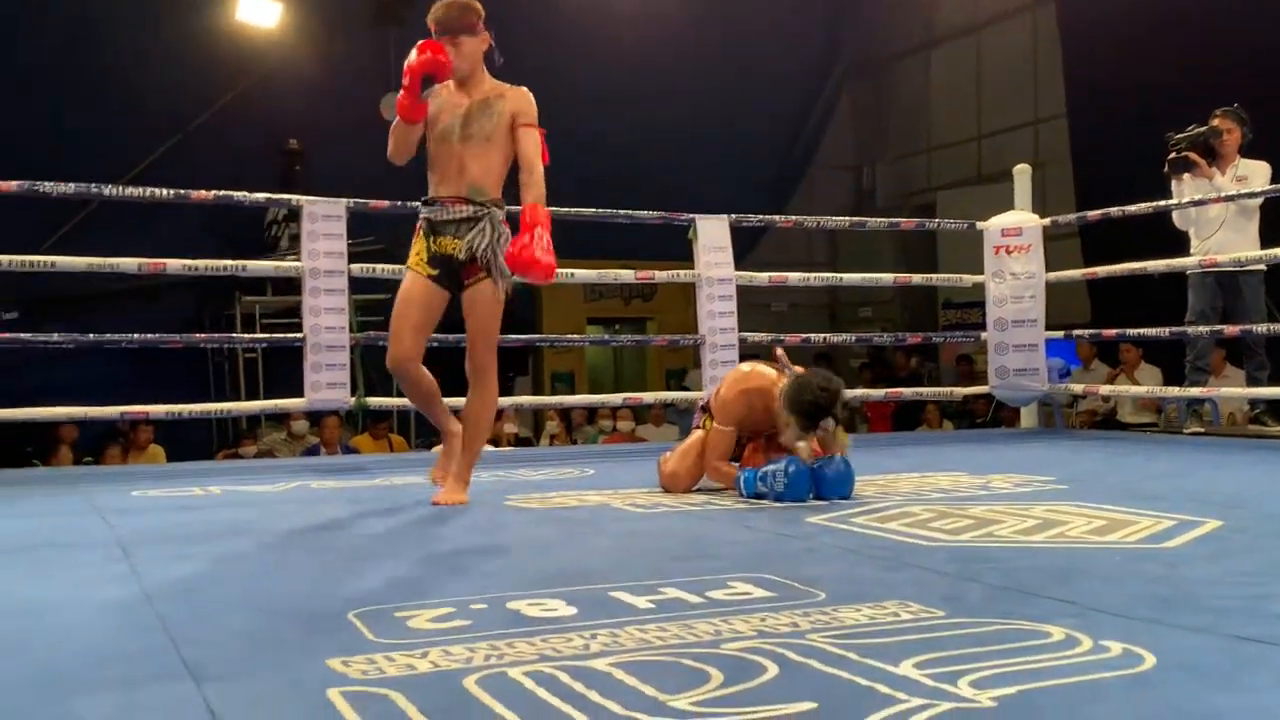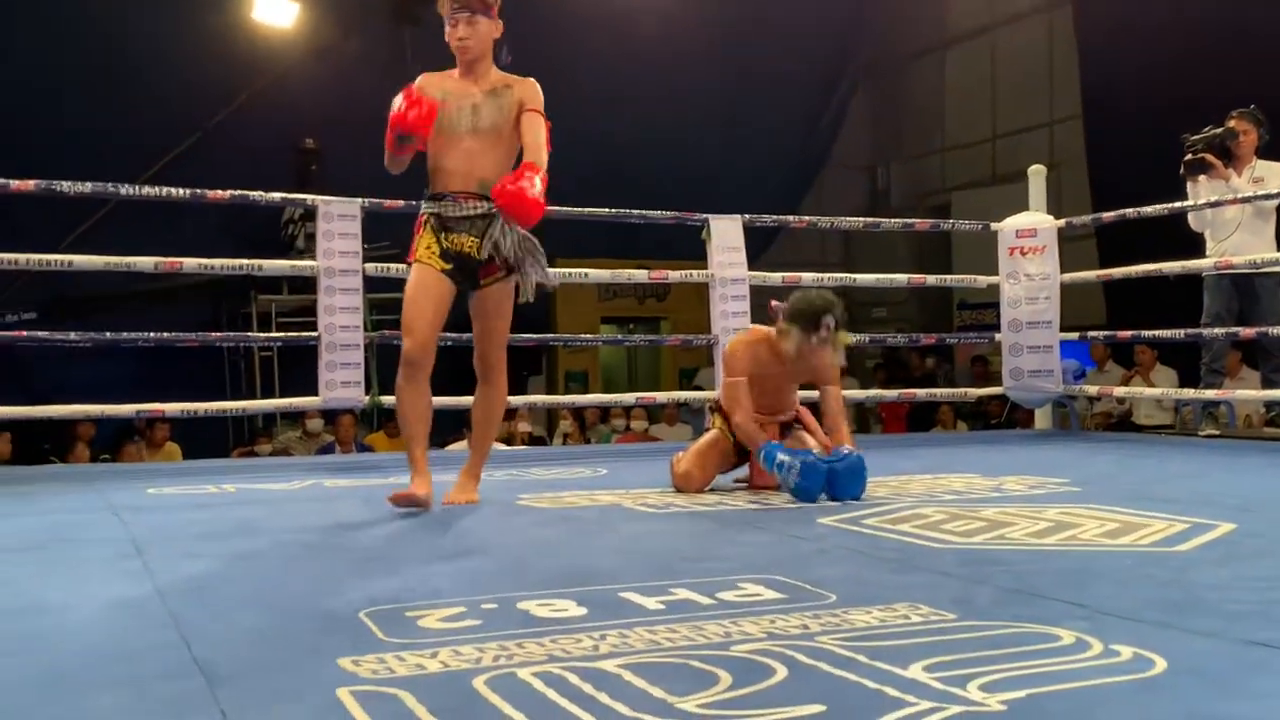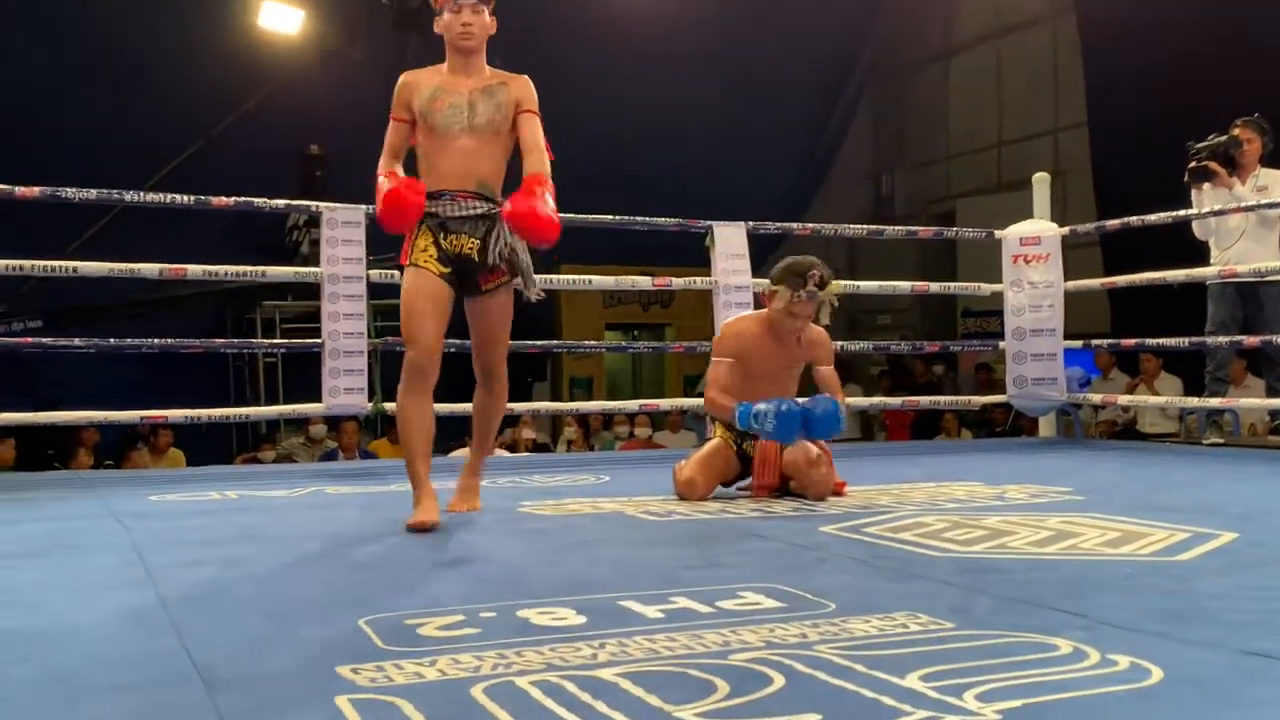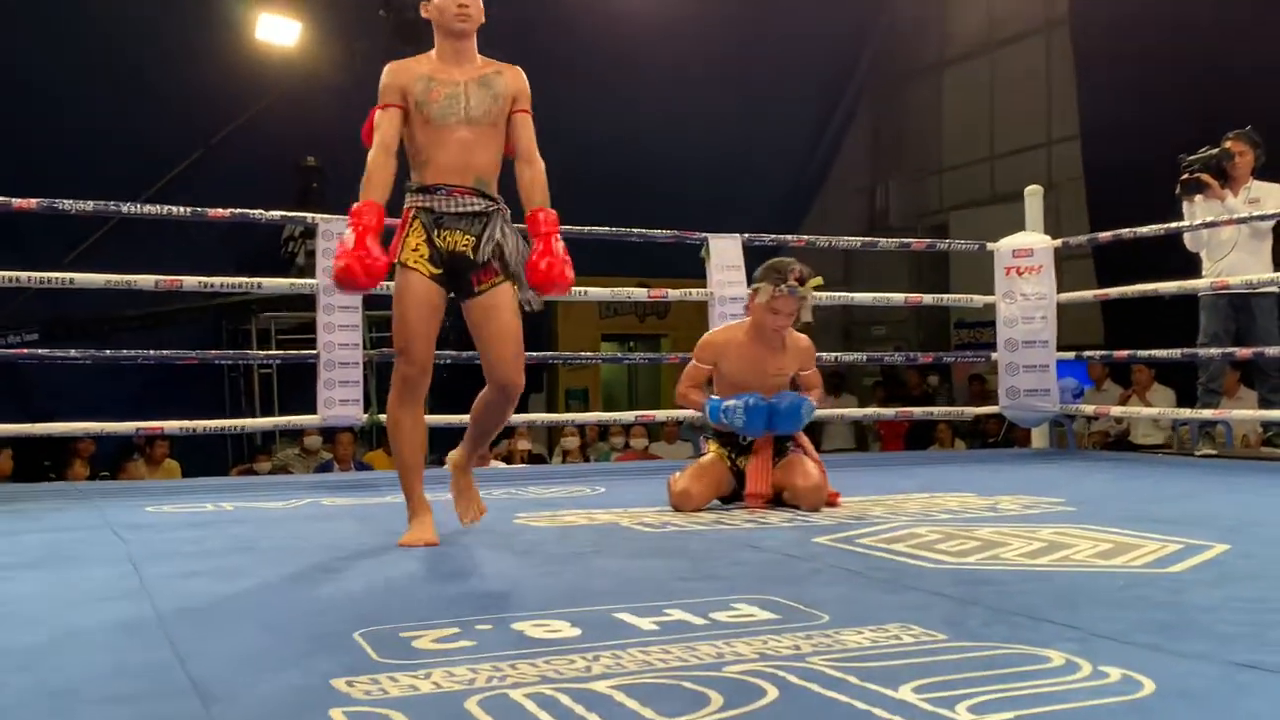
dt=0.2s
person 1, frame 1
left shoulder: (515, 100)
right shoulder: (431, 91)
left elbow: (532, 168)
right elbow: (397, 155)
left wrist: (535, 230)
right wrist: (412, 91)
left hip: (484, 231)
right hip: (432, 230)
left knee: (480, 362)
right knee: (401, 359)
left ankle: (459, 474)
right ankle: (452, 431)
person 1, frame 2
left shoulder: (523, 90)
right shoulder: (428, 87)
left elbow: (537, 151)
right elbow: (398, 161)
left wrist: (530, 183)
right wrist: (399, 136)
left hip: (493, 229)
right hip: (437, 227)
left knee: (490, 363)
right knee: (414, 352)
left ankle: (472, 474)
right ankle: (419, 475)
person 1, frame 3
left shoulder: (516, 87)
right shoulder: (413, 84)
left elbow: (536, 151)
right elbow: (390, 154)
left wrist: (539, 196)
right wrist: (391, 188)
left hip: (490, 229)
right hip: (430, 229)
left knee: (491, 371)
right knee: (421, 361)
left ankle: (474, 470)
right ankle: (424, 494)
person 1, frame 4
left shoulder: (511, 79)
right shoulder: (402, 74)
left elbow: (529, 161)
right elbow: (382, 154)
left wrist: (546, 234)
right wrist: (363, 228)
left hip: (489, 226)
right hip: (426, 224)
left knee: (509, 377)
right knee: (412, 372)
left ankle: (466, 458)
right ankle: (419, 510)
person 2, frame 1
right shoulder: (1194, 175)
left elbow: (1250, 202)
right elbow: (1183, 223)
left wrist: (1212, 176)
right wrist: (1177, 181)
left hip: (1246, 268)
right hip: (1204, 269)
right knee: (1198, 341)
right ankle: (1194, 411)
person 2, frame 2
right shoulder: (1209, 176)
right elbow: (1198, 224)
left wrist: (1227, 178)
right wrist: (1194, 183)
right hip: (1219, 270)
right knee: (1214, 343)
right ankle: (1209, 413)
person 2, frame 3
right shoulder: (1213, 185)
right elbow: (1202, 233)
left wrist: (1231, 186)
right wrist: (1198, 191)
right hip: (1224, 279)
right knee: (1218, 352)
right ankle: (1212, 422)
person 2, frame 4
right shoulder: (1205, 198)
right elbow: (1194, 245)
left wrist: (1223, 198)
right wrist: (1190, 203)
right hip: (1216, 291)
right knee: (1211, 364)
right ankle: (1205, 434)
person 3, frame 1
left shoulder: (819, 394)
right shoulder: (739, 392)
left elbow: (832, 452)
right elbow: (714, 465)
left hip: (769, 433)
right hip: (720, 424)
right knee: (675, 479)
right ankle: (673, 459)
person 3, frame 2
left shoulder: (825, 359)
right shoulder: (743, 347)
left elbow: (837, 420)
right elbow: (741, 421)
left wrist: (846, 458)
right wrist: (777, 459)
left hip: (785, 423)
right hip: (739, 430)
left knee: (816, 480)
right knee: (687, 479)
left ankle: (767, 478)
person 3, frame 3
left shoulder: (817, 340)
right shoulder: (736, 332)
left elbow: (835, 397)
right elbow: (713, 398)
left wrist: (831, 413)
right wrist: (752, 415)
left hip: (787, 430)
right hip: (737, 429)
left knee: (821, 485)
right knee: (690, 487)
left ankle: (776, 478)
person 3, frame 4
left shoulder: (801, 347)
right shoulder: (718, 342)
left elbow: (815, 390)
right elbow: (683, 391)
left wrist: (805, 407)
right wrist: (721, 409)
left hip: (778, 444)
right hip: (728, 444)
left knee: (814, 495)
right knee: (684, 498)
left ankle: (767, 491)
right ankle: (729, 485)
